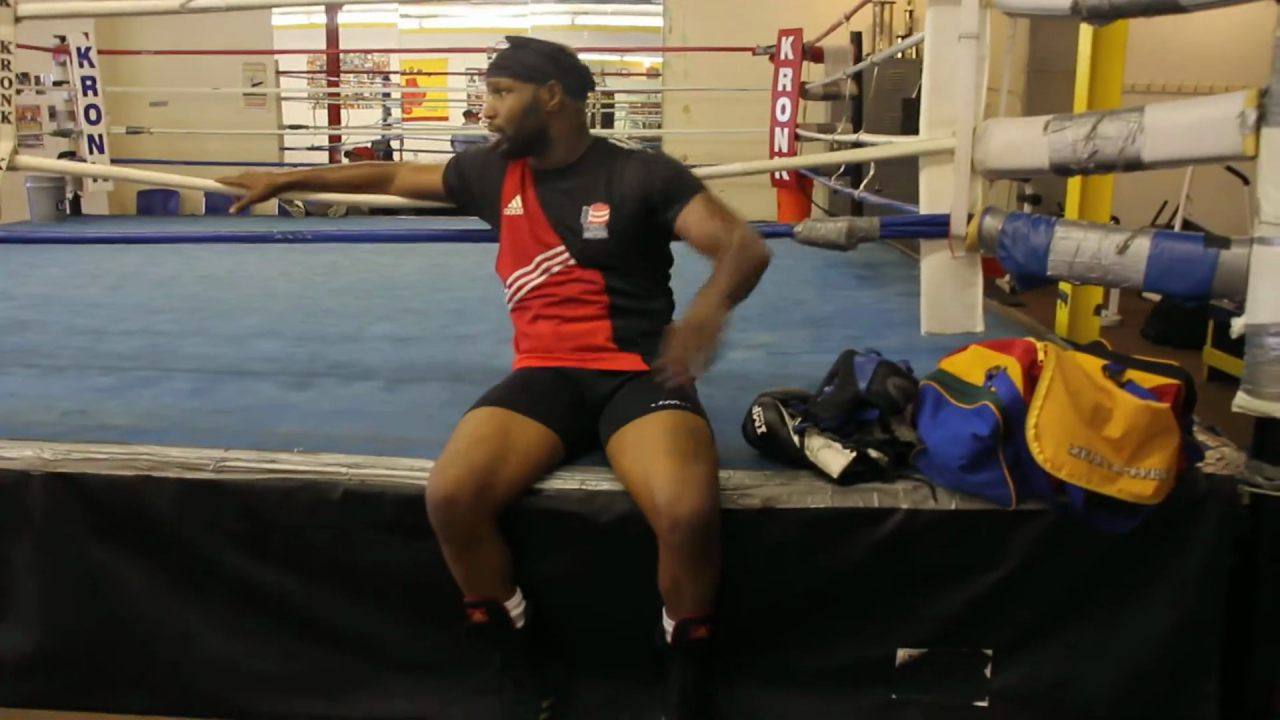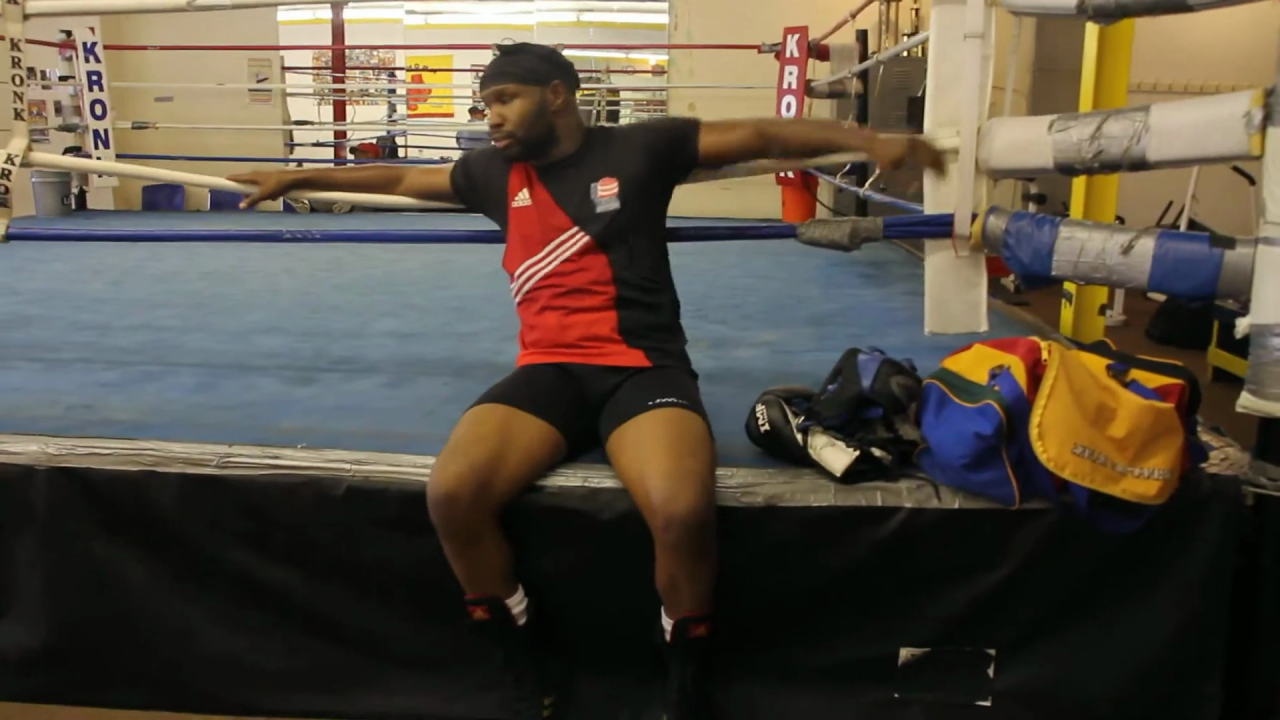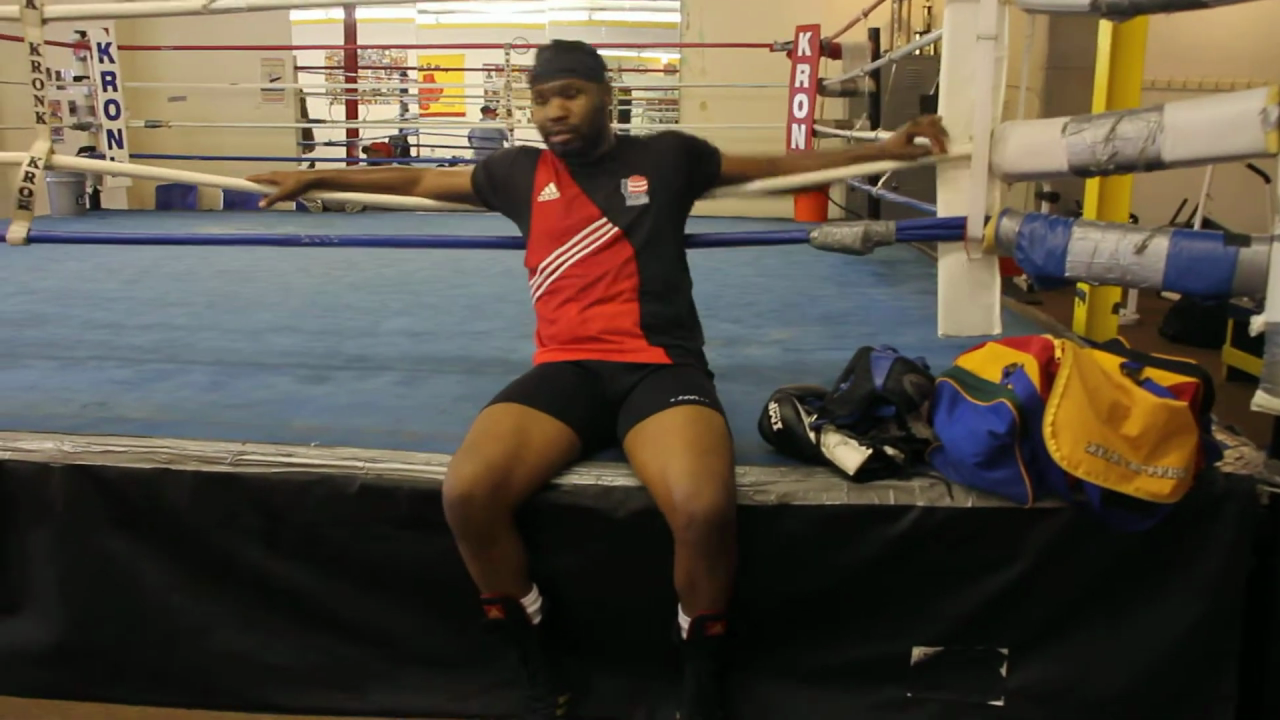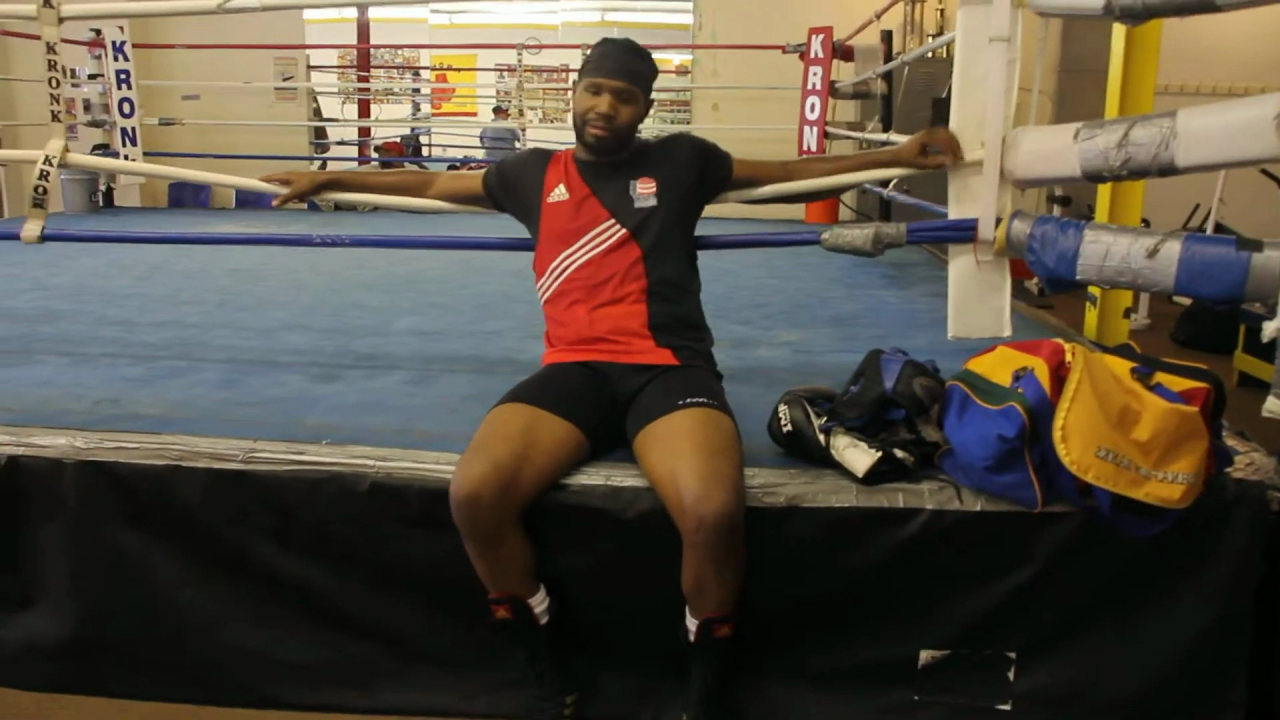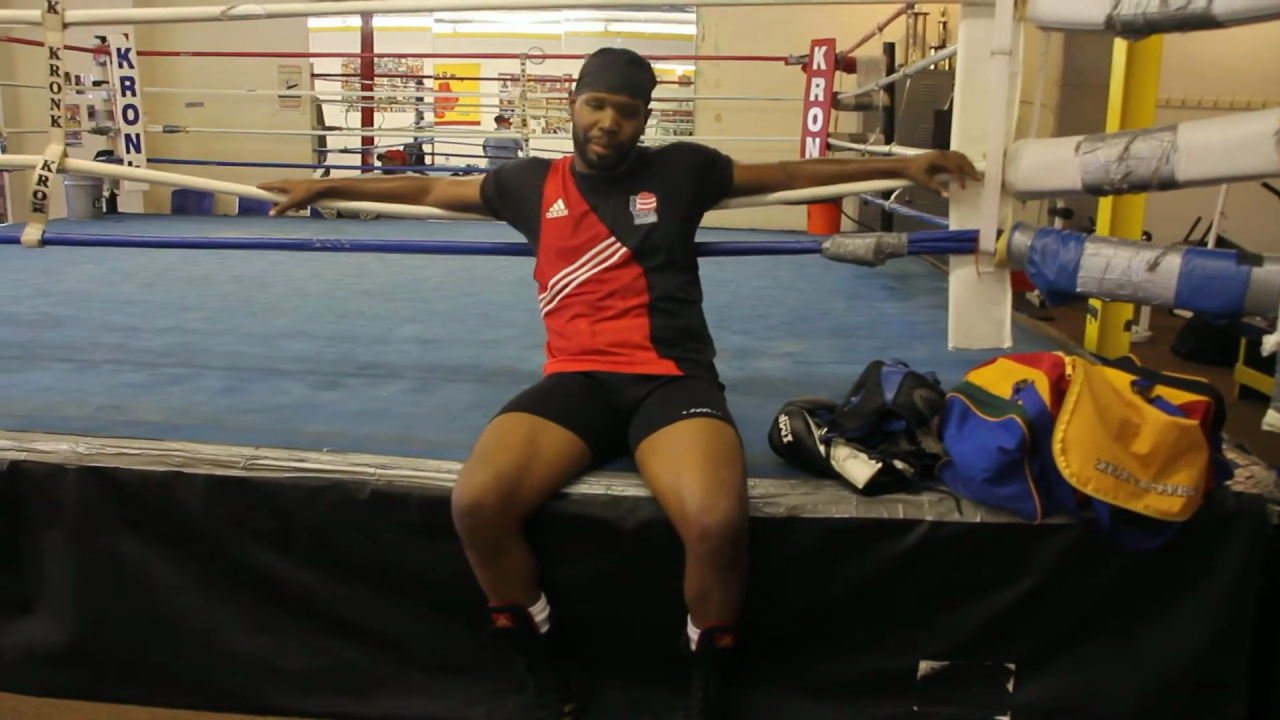
dt=0.3s
person 1, frame 1
left shoulder: (641, 174)
right shoulder: (495, 171)
left elbow: (744, 246)
right elbow: (396, 177)
left wrist: (709, 307)
right wrist: (287, 180)
left hip: (639, 372)
right hip: (545, 374)
left knee: (685, 515)
right knee: (450, 496)
person 1, frame 2
left shoulder: (639, 149)
right shoulder: (496, 170)
left elbow: (759, 135)
right elbow: (403, 178)
left wrist: (866, 140)
right wrist: (296, 177)
left hip: (643, 367)
right hip: (547, 371)
left knee: (680, 513)
right knee: (449, 495)
person 1, frame 3
left shoulder: (665, 156)
right shoulder: (521, 171)
left elbow: (774, 168)
right elbow: (421, 182)
left wrist: (884, 148)
right wrist: (314, 178)
left hip: (661, 367)
right hip: (565, 369)
left knee: (704, 511)
right knee: (466, 495)
person 1, frame 4
left shoulder: (681, 160)
right shoulder: (535, 172)
left elbow: (785, 174)
right elbow: (435, 184)
left wrist: (897, 153)
right wrist: (327, 178)
left hip: (670, 369)
right hip: (573, 369)
left knee: (714, 514)
right knee: (473, 494)
person 1, frame 5
left shoulder: (680, 169)
right shoulder: (533, 182)
left elbow: (788, 174)
right elbow: (430, 191)
left wrist: (901, 165)
right wrist: (324, 187)
left hip: (671, 379)
right hip: (575, 381)
left knee: (717, 524)
right knee: (475, 503)
